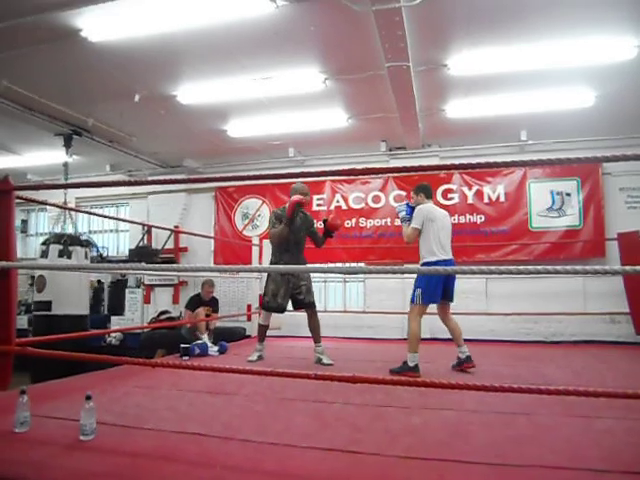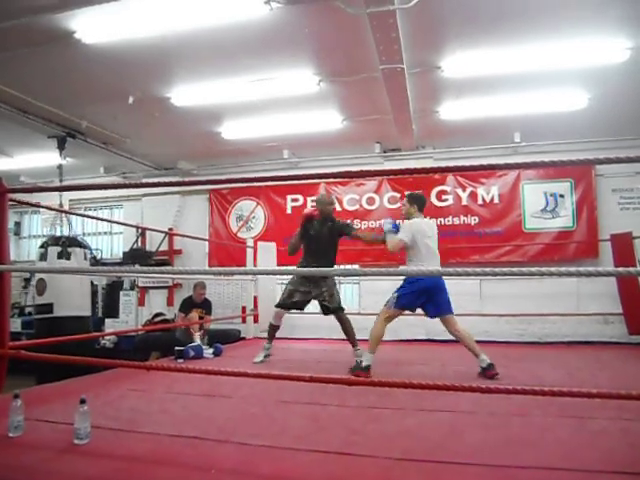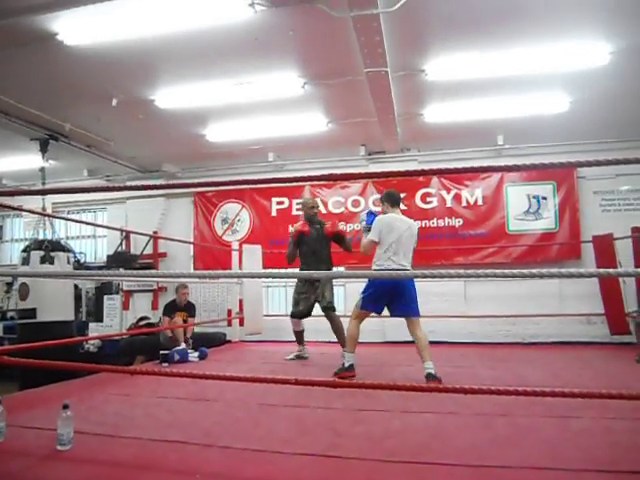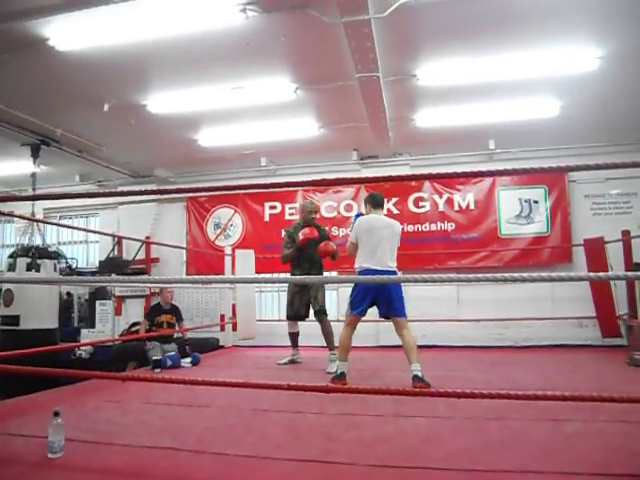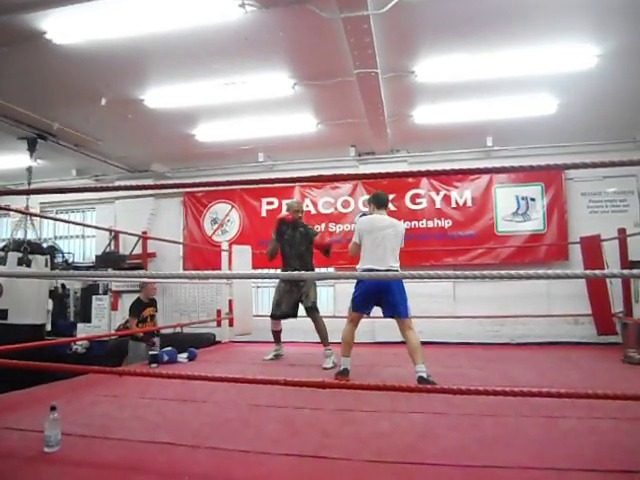
dt=0.5s
person 1, frame 1
left shoulder: (422, 209)
right shoulder: (444, 214)
left elbow: (408, 238)
left wrist: (405, 219)
left hip: (432, 267)
right hip: (448, 265)
left knee: (414, 315)
right knee: (445, 315)
left ankle: (411, 364)
right ankle: (465, 357)
person 1, frame 2
left shoulder: (410, 225)
right shoulder: (431, 224)
left elbow: (393, 248)
left wrist: (390, 232)
left hip: (417, 280)
right hip: (436, 280)
left knee: (382, 318)
right knee: (453, 327)
left ankle: (365, 365)
right ankle: (486, 364)
person 1, frame 3
left shoulder: (381, 220)
right shoulder: (413, 225)
left elbow: (365, 249)
left wrist: (366, 229)
left hip: (381, 277)
right hip: (404, 278)
left knee: (356, 318)
right knee: (415, 327)
left ankle: (348, 365)
right ankle: (430, 372)
person 1, frame 4
left shoulder: (361, 221)
right shoulder: (396, 225)
left elbow: (350, 251)
left hip: (366, 277)
right hip: (389, 277)
left knee: (349, 325)
right knee: (403, 327)
left ankle: (341, 373)
right ankle: (417, 375)
person 1, frame 5
left shoulder: (363, 222)
right shoulder: (399, 226)
left elbow: (352, 252)
left hip: (368, 277)
right hip: (392, 278)
left knee: (351, 322)
right knee: (407, 328)
left ankle: (344, 369)
right ankle: (422, 374)
person 2, frame 1
left shoulder: (306, 218)
right shoulder: (278, 214)
left elbow: (319, 242)
right elbow: (274, 240)
left wrist: (328, 232)
right wrist: (288, 220)
left hip: (299, 270)
right hip: (279, 269)
left knee: (311, 309)
right knee: (267, 309)
left ankle: (319, 352)
right ankle: (259, 349)
person 2, frame 2
left shoulder: (338, 225)
right shoulder: (307, 224)
left elbow: (363, 237)
right elbow: (291, 250)
left wrist: (383, 238)
right wrist: (302, 230)
left hip: (325, 278)
right hip: (304, 276)
left knee: (339, 313)
right knee: (280, 309)
left ankle: (357, 352)
right ankle: (267, 348)
person 2, frame 3
left shoulder: (326, 227)
right shoulder: (297, 231)
left elbow: (348, 248)
right elbow: (289, 260)
left wrist: (341, 235)
right wrist: (294, 242)
left hip: (323, 277)
right hip: (305, 278)
left knee: (330, 313)
right knee: (296, 317)
right ankle: (302, 349)
person 2, frame 4
left shoulder: (321, 231)
right shoulder: (291, 232)
left elbow: (335, 257)
right elbow: (284, 259)
left wrist: (332, 251)
right wrist: (298, 246)
left knee: (321, 316)
right knee: (291, 318)
left ankle: (333, 357)
right ankle: (295, 354)
person 2, frame 5
left shoulder: (309, 231)
right shoulder: (279, 231)
left elbow: (326, 252)
right elbow: (270, 256)
left wrist: (326, 246)
right wrist: (278, 234)
left hip: (306, 279)
right hip: (287, 280)
left knee: (313, 313)
right knee: (275, 315)
left ankle: (328, 353)
right ankle: (278, 349)
